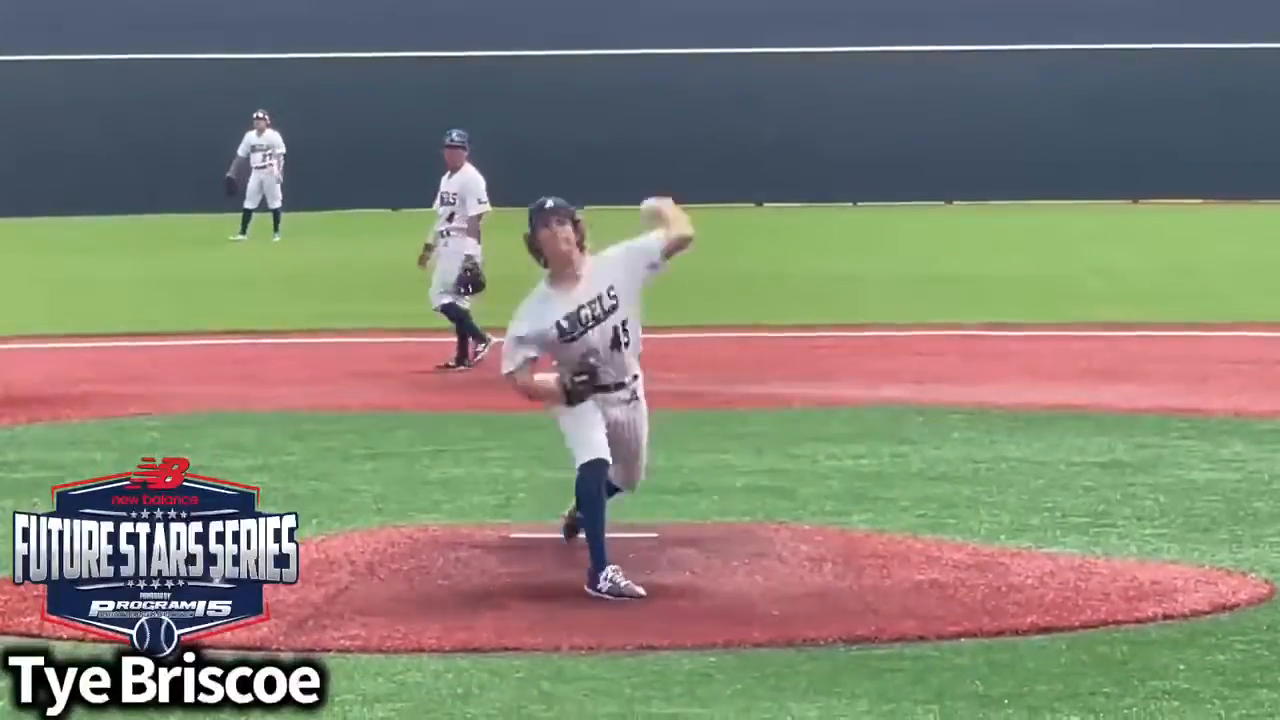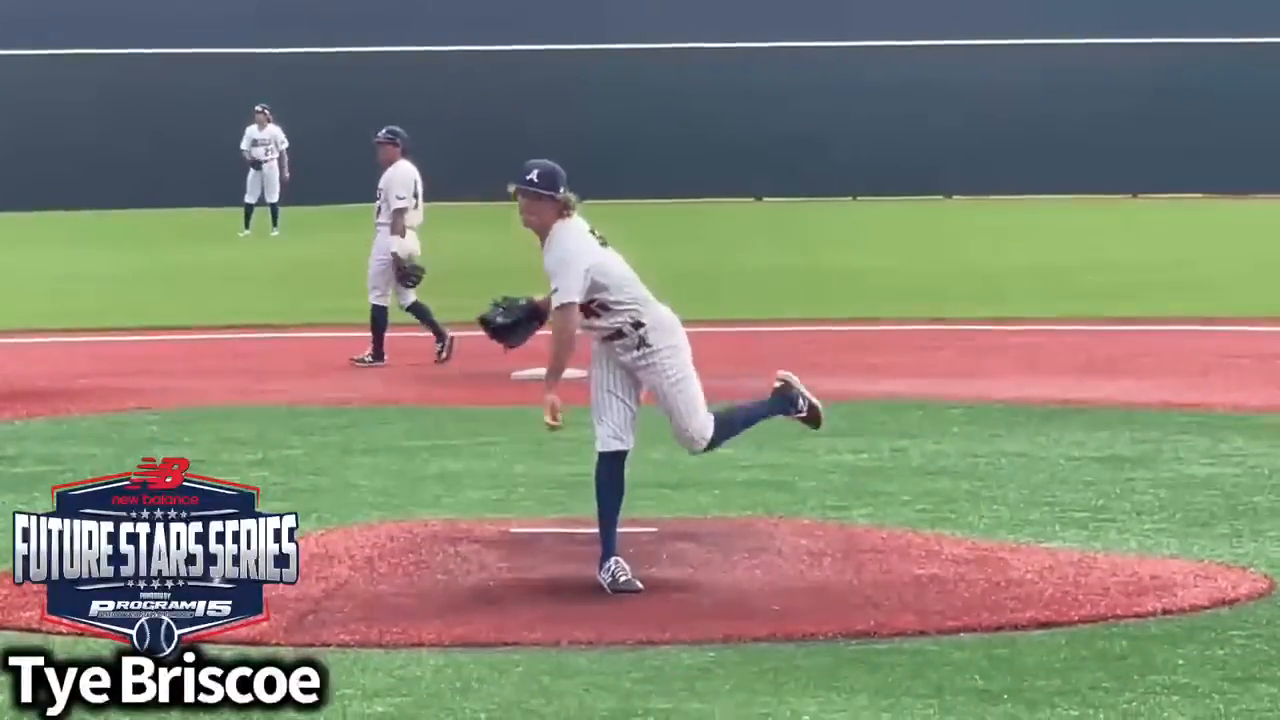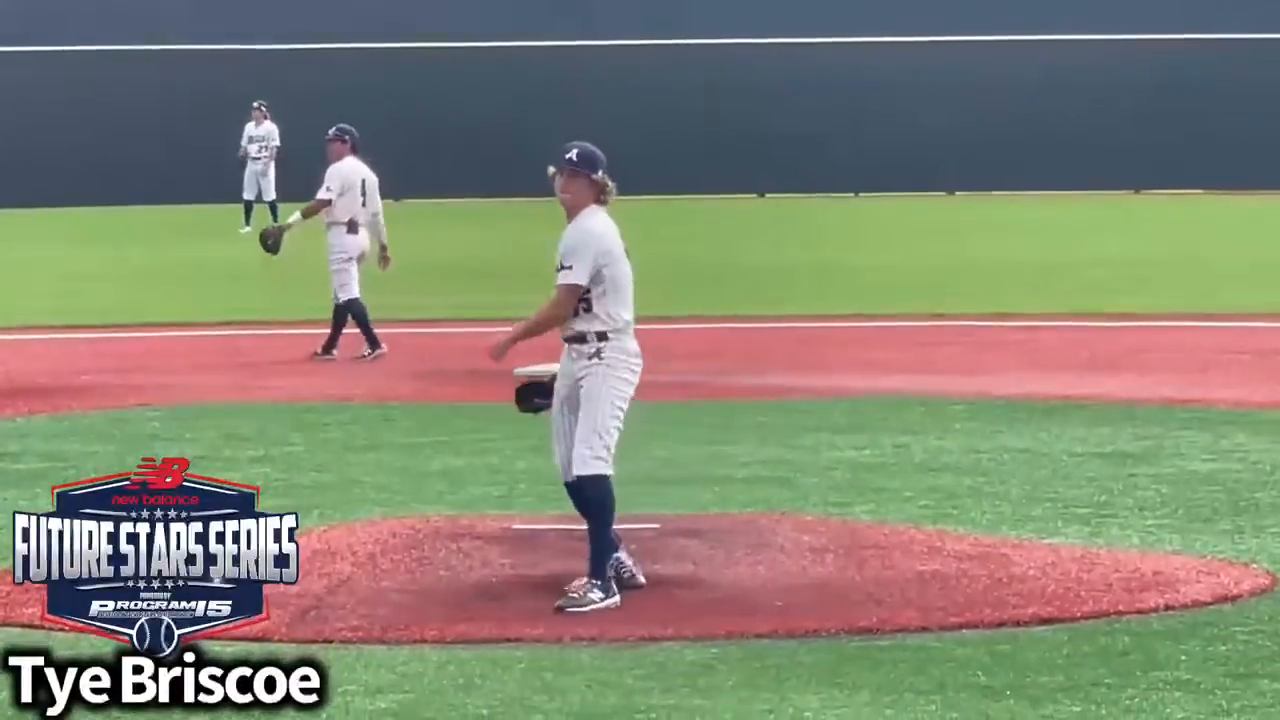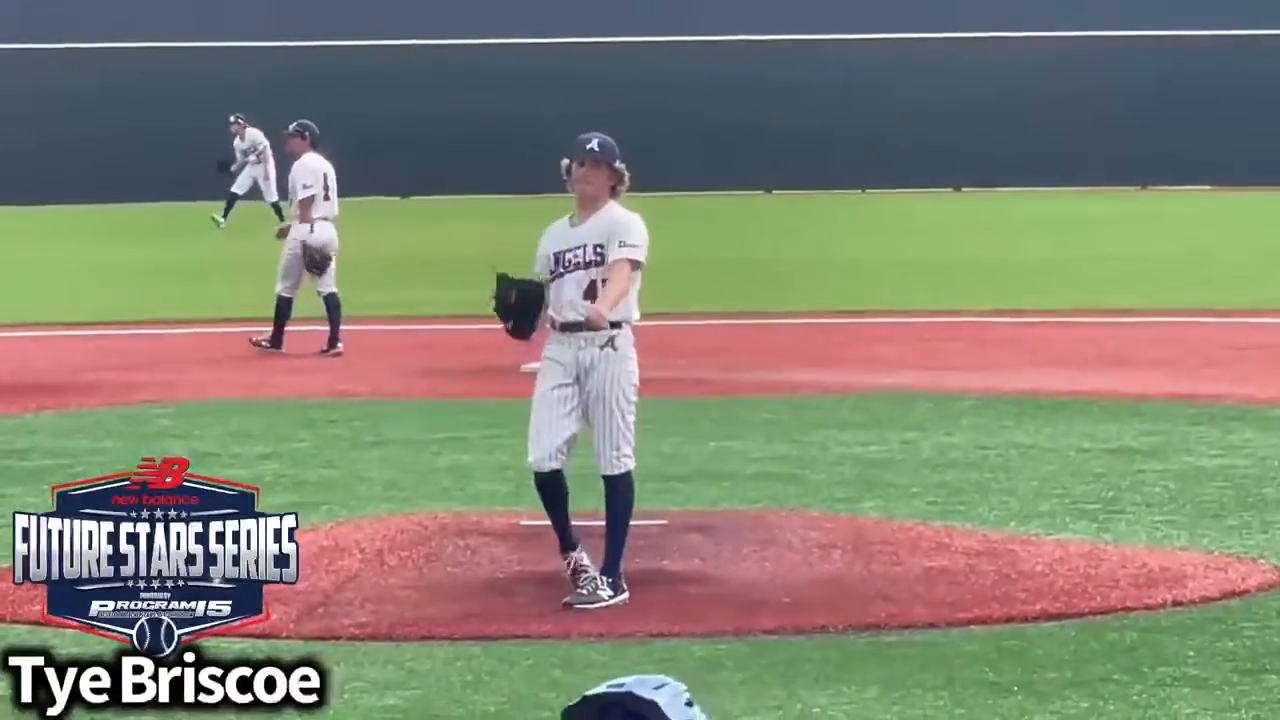
dt=0.5s
person 1, frame 1
left shoulder: (615, 262)
right shoulder: (534, 310)
left elbow: (682, 236)
right elbow: (517, 377)
right wrist: (554, 391)
left hip: (625, 392)
right hip: (577, 400)
left knee: (625, 479)
right knee: (594, 462)
left ankle: (583, 513)
right ankle: (601, 570)
person 1, frame 2
left shoulder: (565, 247)
right shoulder: (565, 232)
left elbow: (566, 327)
left wrist: (552, 387)
right wrist: (541, 305)
left hip: (652, 342)
right hip: (611, 347)
left knee: (699, 437)
right knee: (610, 448)
left ankle: (785, 399)
right ankle: (609, 559)
person 1, frame 3
left shoulder: (588, 231)
right shoulder: (580, 231)
left elbow: (562, 307)
left wrist: (510, 339)
right wrist: (563, 363)
left hip: (608, 358)
right hip: (578, 358)
left knee: (588, 461)
right knee: (572, 468)
left ankle: (602, 579)
right ankle: (610, 553)
person 1, frame 4
left shoulder: (626, 224)
right shoulder: (553, 234)
left elbow: (622, 275)
left wrist: (603, 309)
left hip: (609, 348)
right hip: (560, 349)
left knee: (615, 462)
right knee: (544, 458)
left ankle: (611, 577)
right ankle: (570, 549)
person 2, frame 1
left shoulder: (471, 178)
right shoulder: (446, 178)
left elbow: (475, 219)
left wrist: (471, 253)
right wrist: (429, 245)
left hip: (461, 246)
right hip: (447, 244)
left knee: (440, 298)
right knee: (457, 300)
left ankle: (481, 339)
right ankle: (462, 357)
person 2, frame 2
left shoulder: (396, 173)
right shoulder: (409, 171)
left elbow: (398, 214)
left wrist: (395, 249)
left hip: (391, 241)
right hip: (407, 240)
left knee: (378, 295)
right knee: (405, 296)
left ankle: (377, 353)
right ankle: (441, 337)
person 2, frame 3
left shoulder: (338, 169)
right shoulder: (368, 173)
left elbow: (321, 203)
right elbow: (376, 213)
left wrist: (291, 221)
right wrist: (383, 246)
left hip: (342, 235)
right hip: (361, 235)
left knee: (346, 295)
right knee: (344, 293)
left ankle: (374, 344)
right ankle: (330, 346)
person 2, frame 4
left shoulder: (302, 164)
right shoulder: (326, 165)
left elbow: (306, 202)
left wrist: (304, 237)
right wrist: (291, 226)
left hip: (308, 231)
right hip: (328, 230)
left knee: (286, 287)
right knee: (328, 288)
left ankle: (276, 340)
right ankle: (335, 341)
